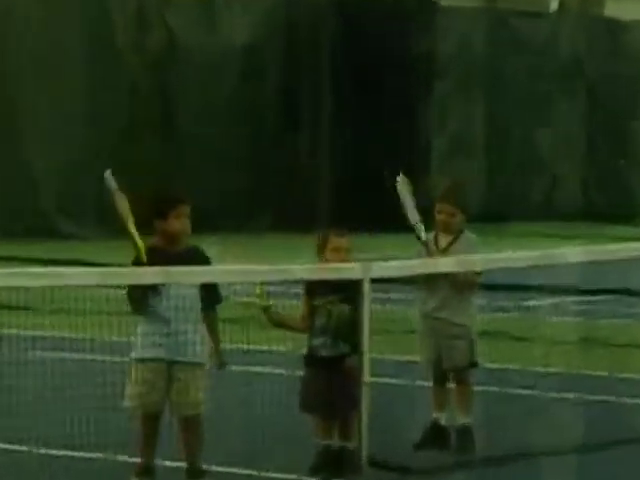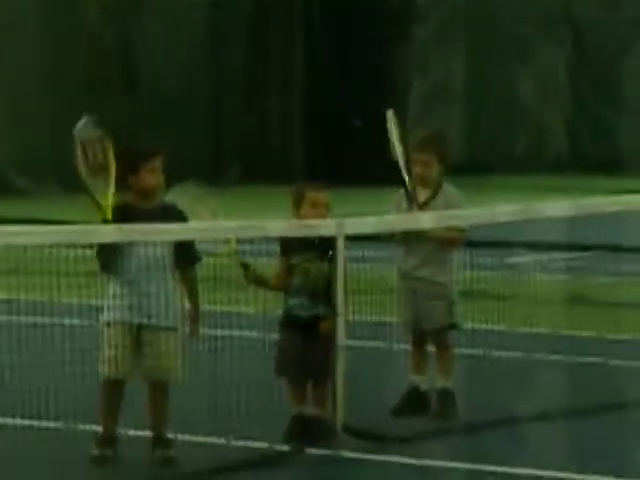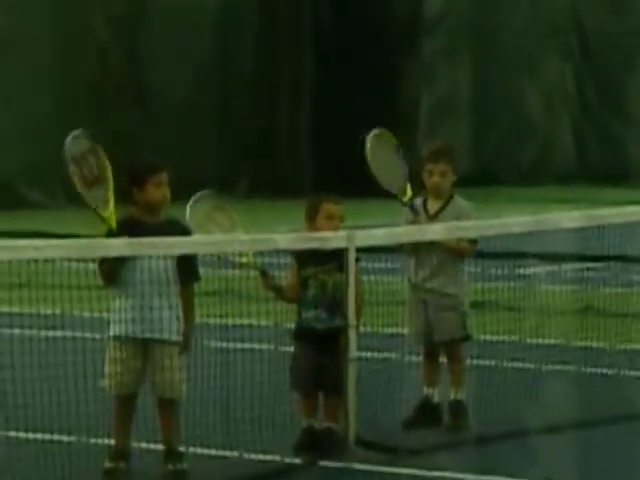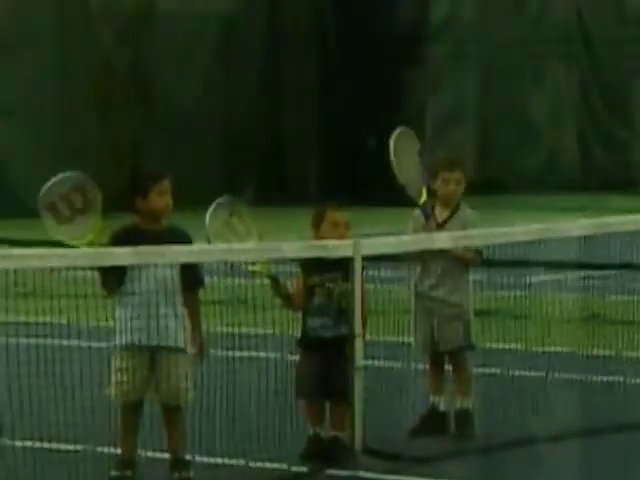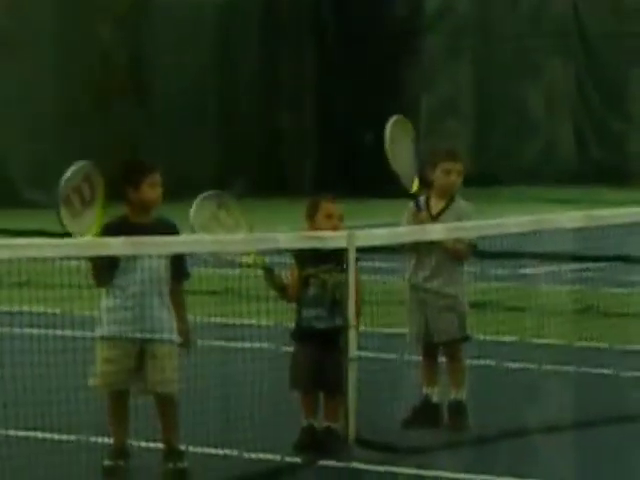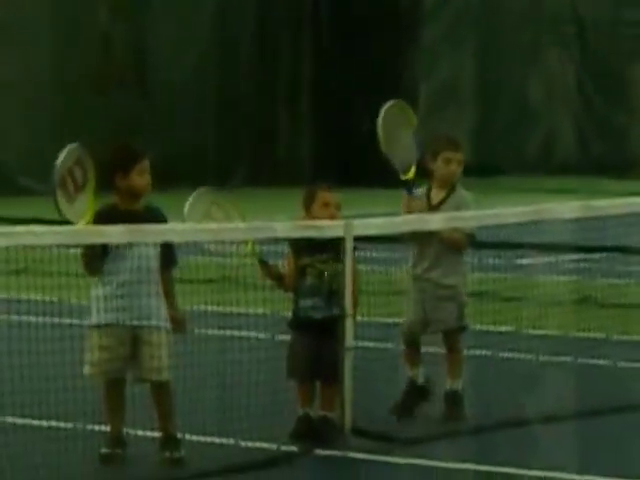
dt=0.4s
person 1, frame 1
left shoulder: (198, 258)
right shoulder: (147, 258)
left elbow: (209, 305)
right elbow: (137, 306)
left wrist: (216, 345)
right wrist: (141, 285)
left hip: (190, 347)
right hip: (152, 346)
left knee: (190, 411)
right knee: (149, 409)
person 1, frame 2
left shoulder: (174, 216)
right shoulder: (117, 215)
left elbow: (186, 266)
right elbow: (105, 266)
left wrist: (194, 306)
right wrist: (109, 242)
left hip: (162, 310)
right hip: (121, 307)
left knee: (159, 377)
right knee: (114, 376)
person 1, frame 3
left shoulder: (178, 230)
right shoulder: (121, 229)
left elbow: (187, 282)
right elbow: (108, 278)
left wrist: (188, 324)
right wrist: (114, 256)
left hip: (167, 324)
right hip: (127, 323)
left knee: (169, 392)
right knee: (124, 390)
person 1, frame 4
left shoulder: (180, 238)
right shoulder: (123, 238)
left elbow: (190, 289)
right elbow: (111, 287)
left wrist: (197, 329)
right wrist: (104, 269)
left hip: (171, 333)
right hip: (132, 333)
left knee: (174, 399)
right knee: (130, 399)
person 1, frame 5
left shoulder: (168, 229)
right shoulder: (114, 230)
left elbow: (176, 280)
right elbow: (102, 280)
left wrist: (182, 319)
right wrist: (98, 261)
left hip: (160, 324)
right hip: (119, 324)
left knee: (166, 390)
right knee: (117, 389)
right ankle: (119, 448)
person 1, frame 6
left shoulder: (156, 217)
right shoulder: (104, 218)
left elbow: (165, 267)
right elbow: (92, 269)
left wrist: (172, 307)
right wrist: (90, 247)
left hip: (151, 312)
right hip: (112, 312)
left knee: (160, 377)
right knee: (113, 377)
right ankle: (116, 437)
person 2, frame 1
left shoulder: (470, 242)
right shoulder: (427, 241)
left elbow: (474, 280)
right elbow: (419, 277)
left hip: (457, 319)
right hip: (431, 316)
left knee: (461, 375)
right knee: (437, 374)
left ankle: (464, 427)
right ankle: (438, 425)
person 2, frame 2
left shoulder: (451, 197)
right shoulder: (404, 196)
left elbow: (458, 236)
right elbow: (397, 236)
left wrist: (430, 230)
left hip: (437, 277)
right hip: (409, 275)
left knee: (440, 336)
right knee: (416, 336)
person 2, frame 3
left shoulder: (462, 209)
right shoulder: (415, 207)
left elbow: (468, 248)
right elbow: (409, 249)
left wrist: (439, 237)
left hip: (448, 290)
right hip: (420, 287)
left knee: (452, 348)
right knee: (428, 348)
person 2, frame 4
left shoulder: (468, 217)
right shoulder: (420, 216)
left elbow: (473, 258)
left hip: (454, 298)
right hip: (425, 295)
left knee: (457, 356)
right knee: (433, 357)
person 2, frame 5
left shoulder: (463, 210)
right shoulder: (415, 208)
left elbow: (465, 250)
right wrist: (417, 229)
left hip: (448, 290)
right hip: (420, 287)
left knee: (452, 348)
right knee: (427, 348)
person 2, frame 6
left shoulder: (462, 199)
right shoulder: (416, 197)
left elbow: (462, 240)
right elbow: (411, 236)
right wrist: (413, 218)
left hip: (448, 280)
right hip: (421, 277)
left knee: (452, 338)
right knee: (410, 333)
person 3, frame 1
left shoulder: (354, 286)
right shoulder: (313, 286)
left elbow: (362, 324)
right elbow: (305, 324)
left wrist: (357, 353)
right wrist: (275, 317)
left hip: (344, 361)
right hip: (317, 360)
left knee: (346, 411)
right knee: (318, 409)
left ankle: (346, 450)
right ankle: (327, 449)
person 3, frame 2
left shoulder: (331, 245)
right shoulder: (289, 244)
right elbow: (281, 282)
left wrist: (332, 316)
right wrist: (258, 278)
left hip: (320, 323)
right hip: (293, 322)
left knee: (320, 375)
right knee: (293, 374)
left ankle: (319, 417)
right ankle: (300, 416)
person 3, frame 3
left shoulder: (346, 256)
right shoulder: (302, 256)
left elbow: (355, 297)
right elbow: (293, 294)
left wrist: (351, 328)
right wrist: (275, 287)
left hip: (336, 335)
right hip: (307, 334)
left knee: (334, 388)
right knee: (305, 386)
left ankle: (331, 430)
right ankle: (309, 429)
person 3, frame 4
left shoulder: (351, 264)
right shoulder: (308, 264)
right elbow: (299, 302)
left wrist: (357, 335)
right wrist: (283, 293)
left hip: (342, 343)
right hip: (312, 342)
left knee: (340, 396)
right knee: (312, 394)
left ankle: (337, 438)
right ankle: (316, 436)
person 3, frame 5
left shoulder: (345, 257)
right shoulder: (302, 256)
right elbow: (293, 294)
left wrist: (351, 326)
right wrist: (279, 285)
left hip: (336, 334)
right hip: (307, 333)
left knee: (334, 387)
right knee: (306, 386)
left ankle: (331, 429)
right ankle: (309, 428)
person 3, frame 6
left shoulder: (342, 246)
right shoulder: (299, 245)
left elbow: (352, 286)
right elbow: (290, 284)
left wrist: (348, 316)
right wrist: (275, 275)
left hip: (333, 324)
right hip: (304, 323)
left knee: (331, 376)
right knee: (303, 374)
left ankle: (327, 418)
right ankle: (305, 417)
